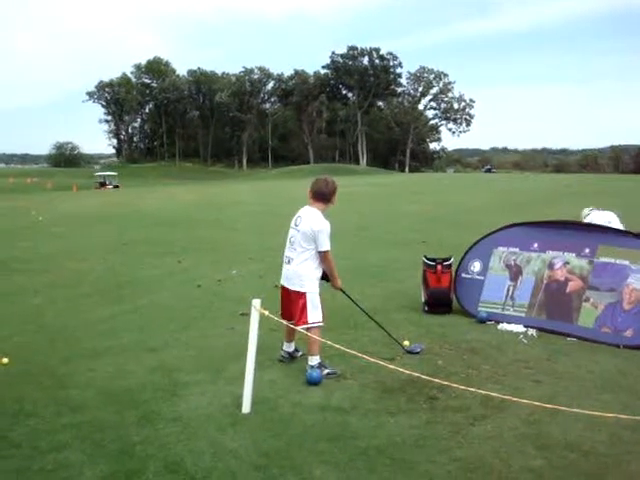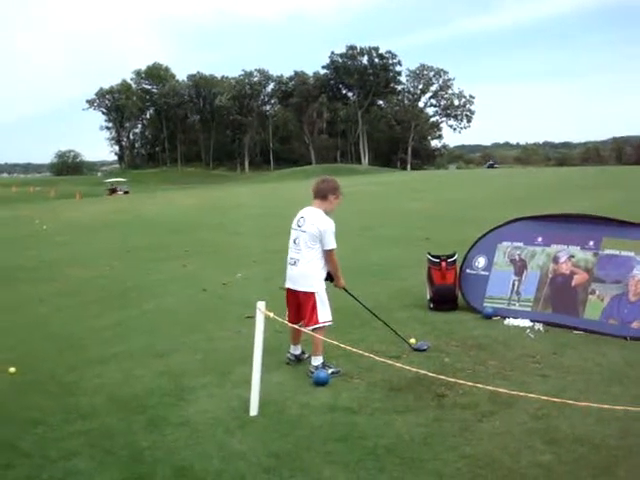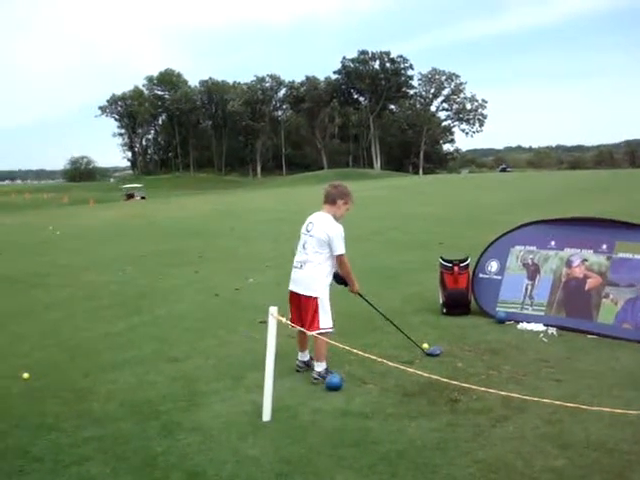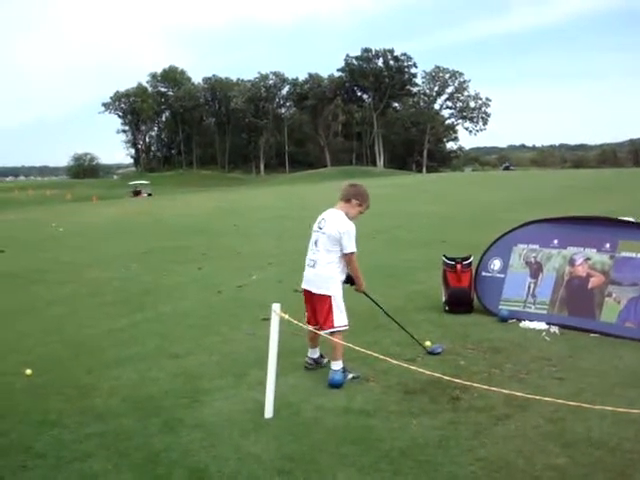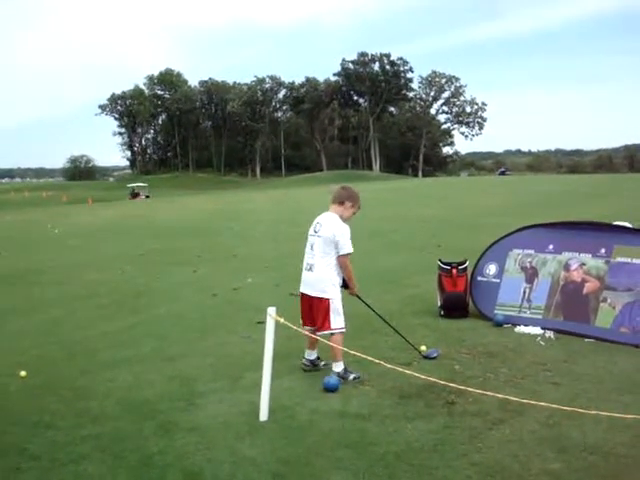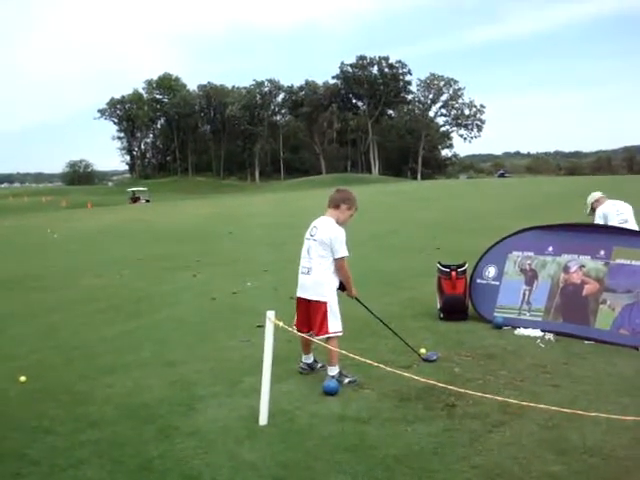
dt=0.7s
person 1, frame 1
left shoulder: (300, 213)
right shoulder: (321, 223)
right elbow: (325, 256)
left wrist: (326, 273)
right wrist: (335, 279)
left hip: (289, 275)
right hip: (305, 280)
left knee: (292, 318)
right knee: (313, 323)
left ankle: (288, 350)
right ankle: (314, 364)
person 1, frame 2
left shoulder: (300, 215)
right shoulder: (325, 222)
right elbow: (330, 256)
left wrist: (329, 272)
right wrist: (338, 278)
left hip: (293, 277)
right hip: (310, 280)
left knee: (296, 319)
right knee: (319, 323)
left ankle: (295, 352)
right ankle: (317, 364)
person 1, frame 3
left shoulder: (311, 220)
right shoulder: (334, 228)
right elbow: (342, 261)
left wrist: (337, 274)
right wrist: (352, 283)
left hip: (298, 281)
right hip: (315, 285)
left knee: (303, 325)
right knee: (322, 328)
left ankle: (303, 359)
right ankle: (320, 370)
person 1, frame 4
left shoulder: (324, 216)
right shoulder: (346, 225)
right elbow: (350, 259)
left wrist: (345, 273)
right wrist: (359, 282)
left hip: (310, 279)
right hip: (328, 283)
left knee: (314, 322)
right knee: (336, 327)
left ankle: (313, 357)
right ankle: (337, 370)
person 1, frame 5
left shoulder: (318, 221)
right shoulder: (340, 228)
right elbow: (344, 262)
left wrist: (346, 283)
right wrist: (352, 286)
left hip: (308, 282)
right hip: (325, 286)
left knee: (312, 325)
right knee: (335, 328)
left ankle: (310, 358)
right ankle: (338, 369)
person 1, frame 6
left shoulder: (315, 225)
right shoulder: (336, 231)
right elbow: (341, 266)
left wrist: (344, 285)
right wrist: (350, 288)
left hip: (305, 286)
right hip: (322, 289)
left knee: (307, 329)
right knee: (332, 332)
left ankle: (307, 362)
right ankle: (334, 373)
